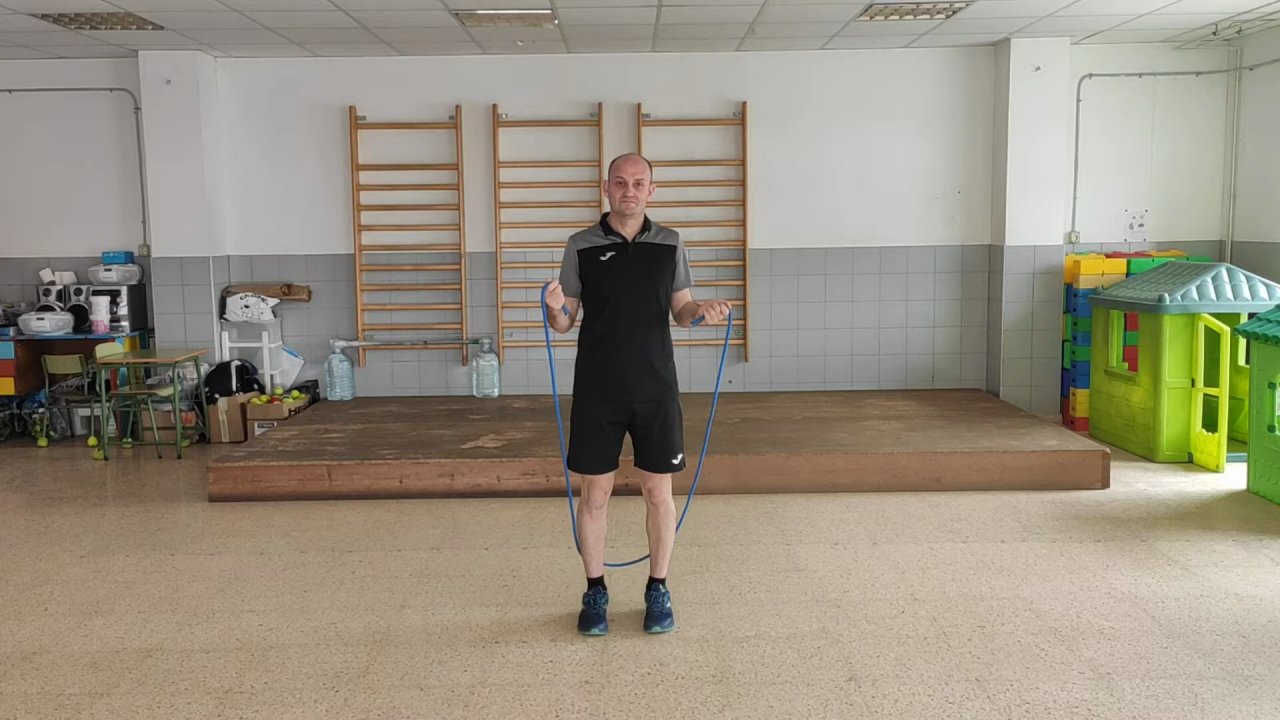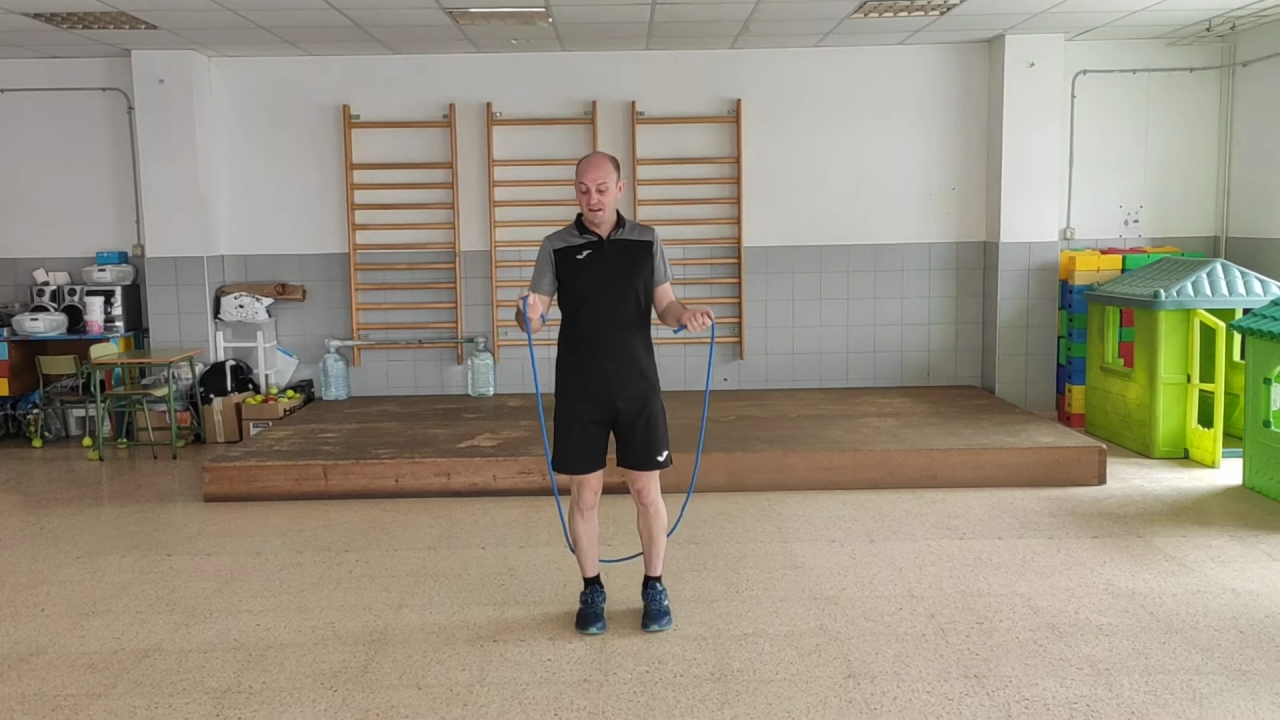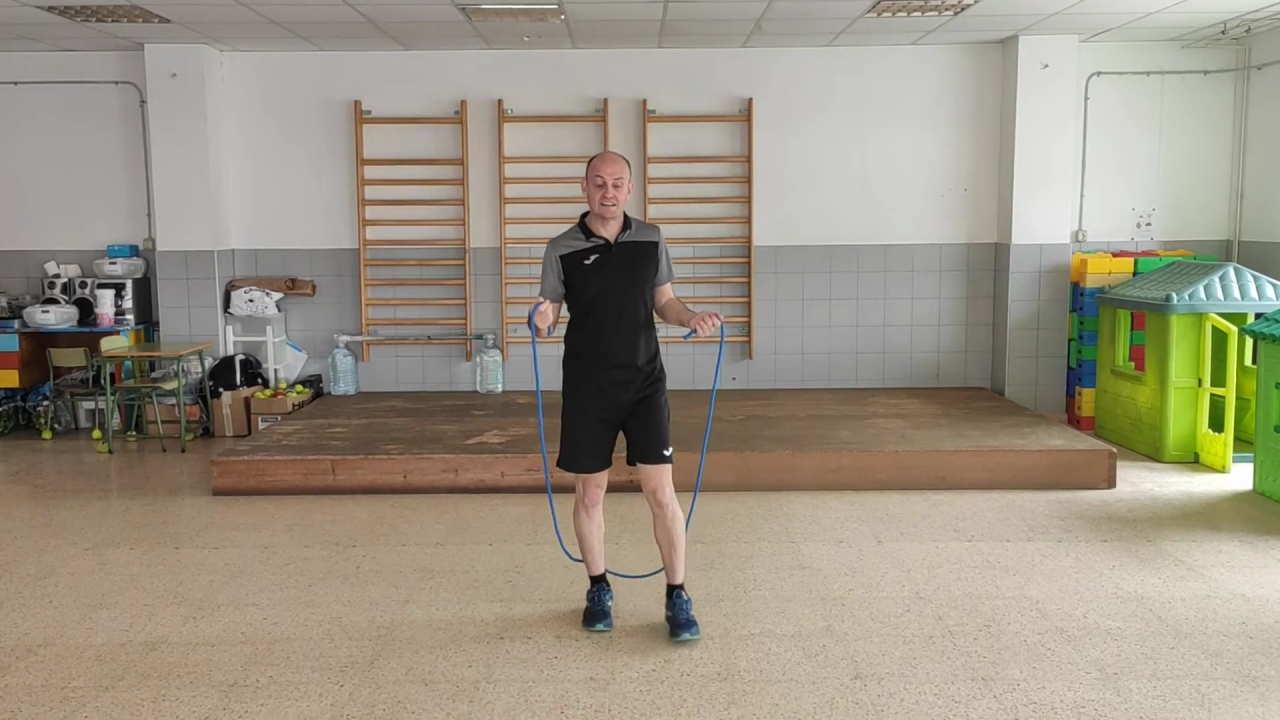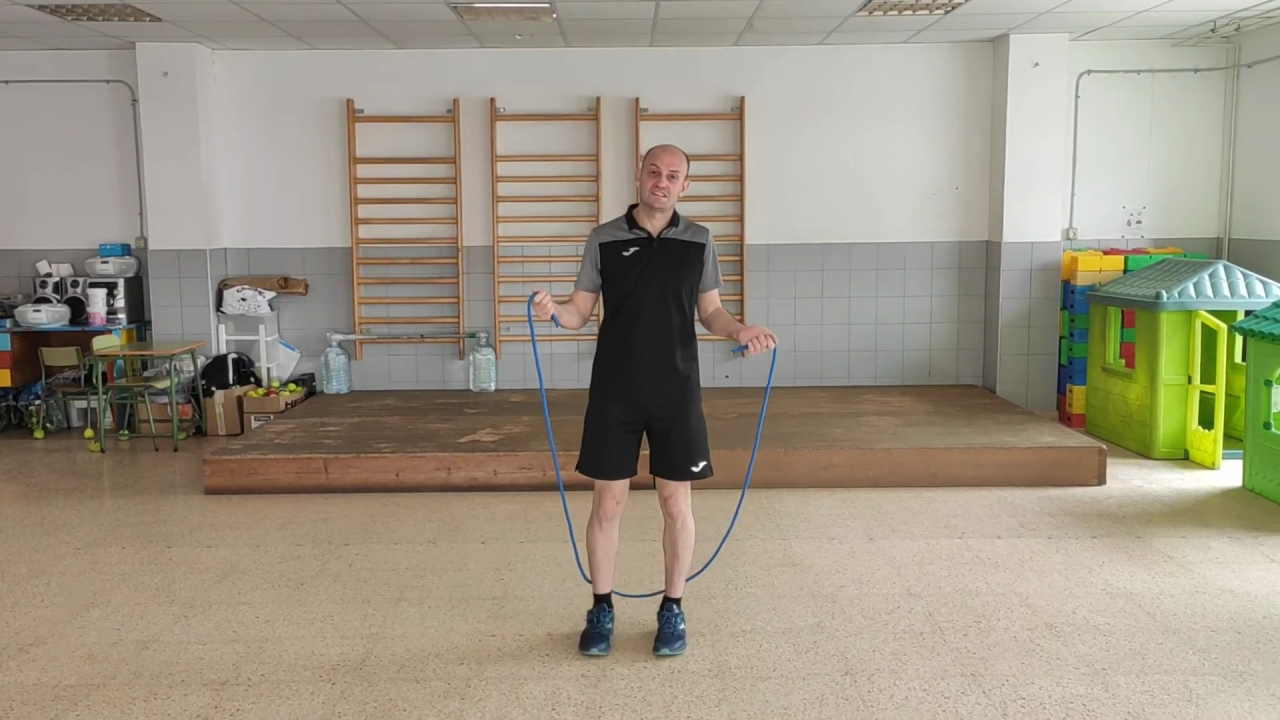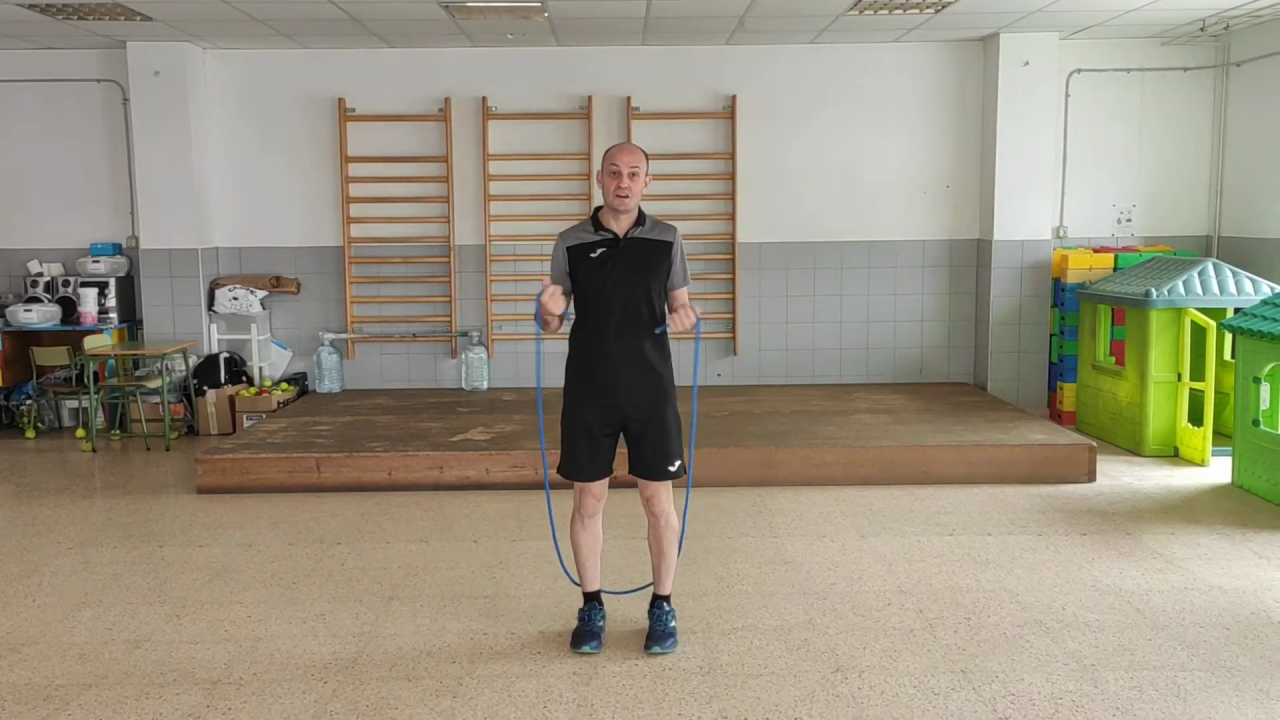
dt=1s
person 1, frame 1
left shoulder: (670, 244)
right shoulder: (581, 246)
left elbow: (681, 310)
right elbow: (565, 322)
left wrist: (703, 309)
right wrist: (555, 307)
left hip: (656, 390)
right hip: (597, 392)
left knee: (659, 492)
right knee: (594, 493)
left ankle: (658, 589)
right ankle: (595, 592)
person 1, frame 2
left shoulder: (647, 240)
right shoulder: (556, 247)
left elbow: (664, 306)
right elbow: (535, 318)
left wrist: (686, 314)
right wrist: (527, 313)
left hip: (637, 389)
right hip: (580, 392)
left knee: (647, 490)
right knee: (584, 494)
left ankle: (654, 587)
right ankle: (592, 590)
person 1, frame 3
left shoulder: (651, 239)
right shoulder: (562, 250)
left elbow: (663, 301)
right elbow: (548, 318)
left wrist: (692, 317)
right wrist: (541, 323)
left hip: (644, 384)
right hip: (587, 390)
left knee: (660, 490)
right knee: (589, 493)
left ankle: (677, 597)
right ankle: (598, 589)
person 1, frame 4
left shoulder: (698, 241)
right shoulder: (603, 239)
left elbow: (709, 311)
right elbow: (580, 311)
left wrist: (740, 330)
right wrist: (552, 310)
left hip: (677, 393)
right hip: (614, 394)
left knee: (676, 503)
right knee: (607, 503)
left ankle: (672, 609)
right ankle: (601, 608)
person 1, frame 5
left shoulder: (666, 239)
right shoulder: (571, 242)
left elbow: (682, 305)
right elbow: (553, 320)
left wrist: (685, 318)
right wrist: (549, 311)
left hip: (651, 390)
right hip: (589, 392)
left knee: (659, 501)
right knee: (588, 501)
left ankle: (662, 607)
right ankle: (591, 607)
